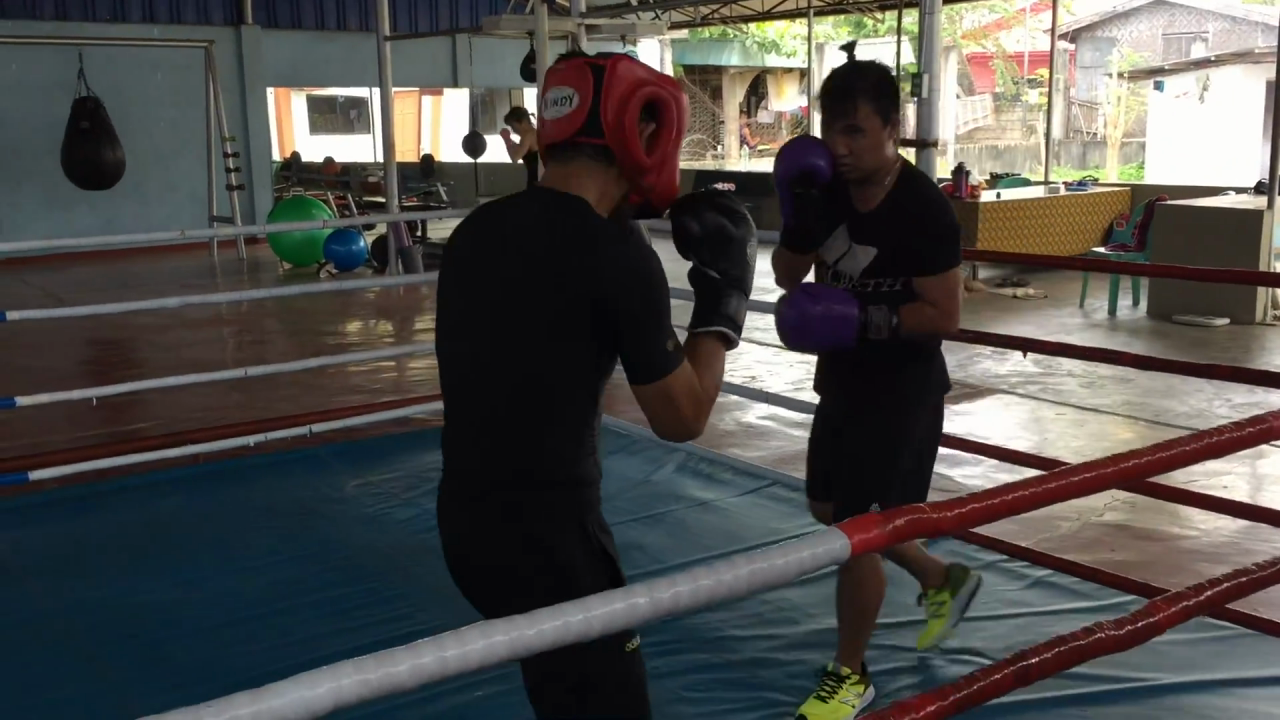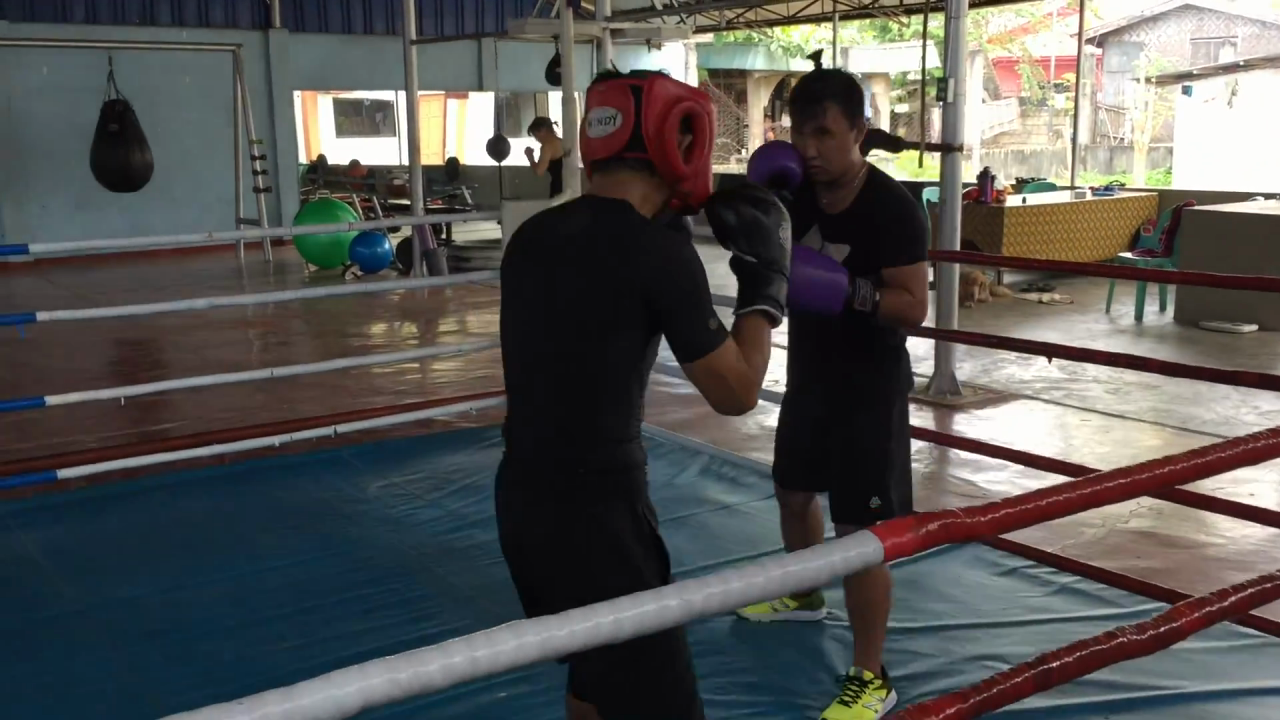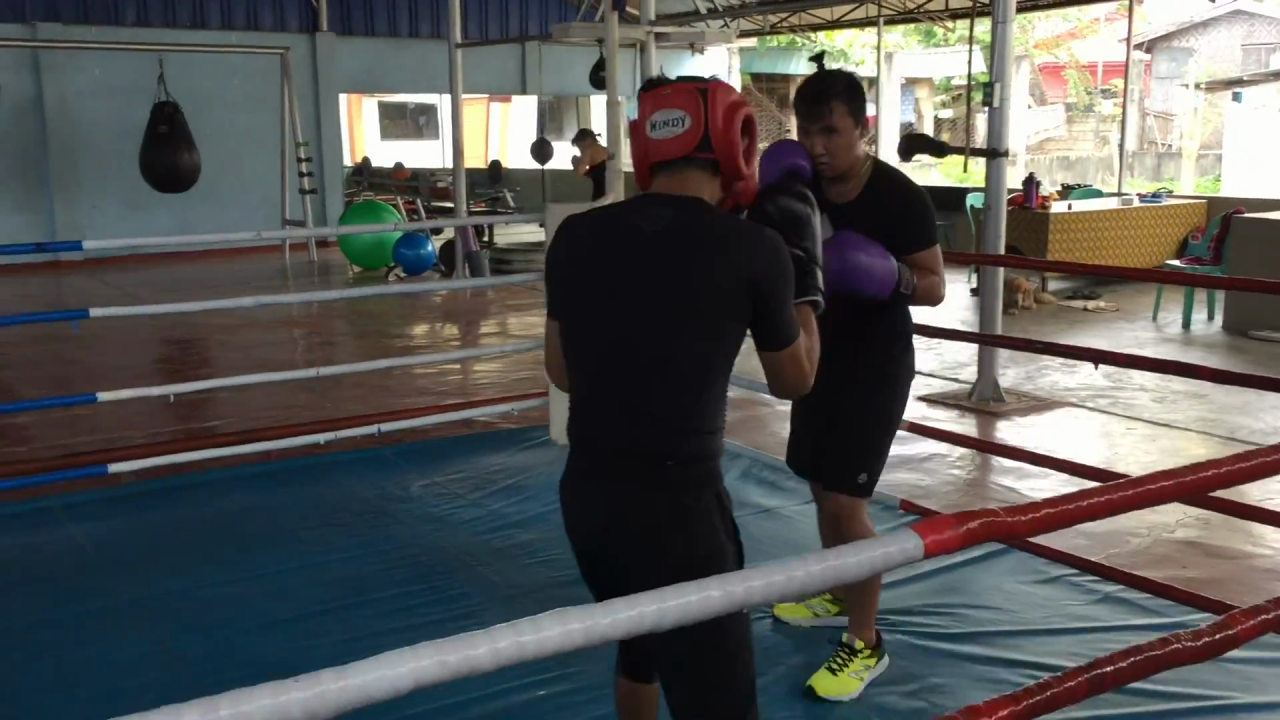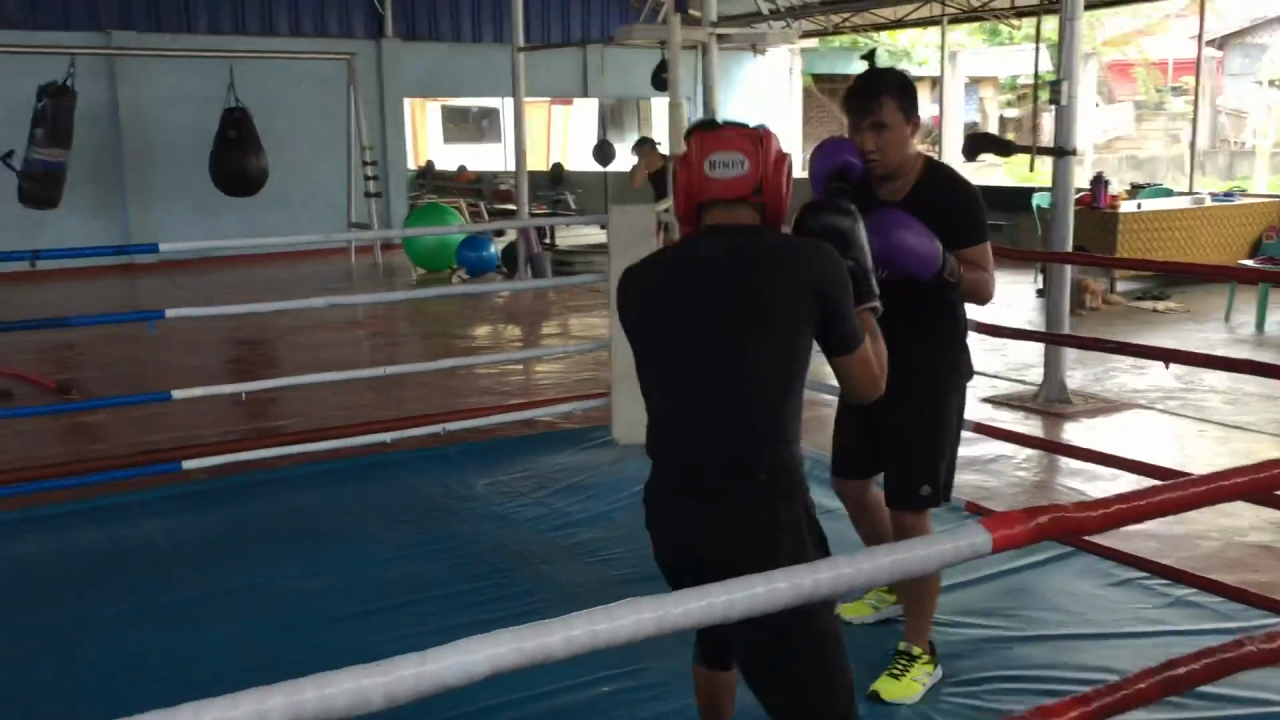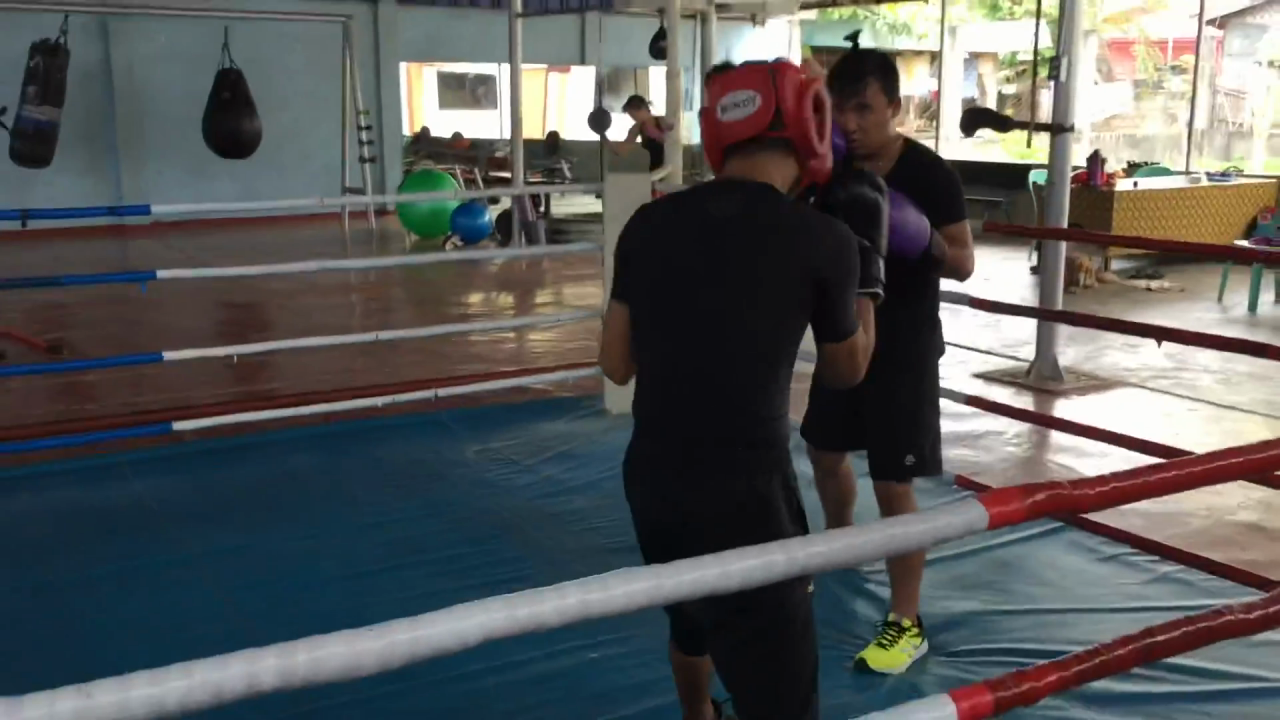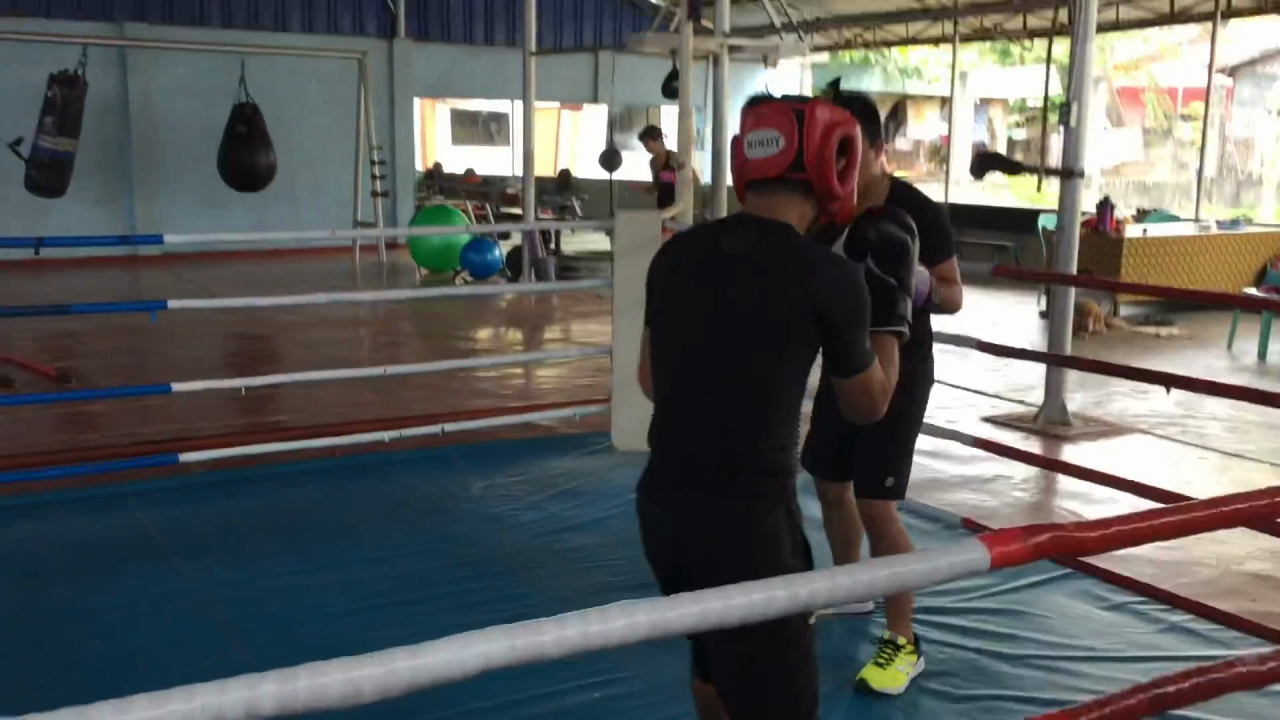
dt=0.3s
person 1, frame 1
left shoulder: (923, 208)
right shoulder: (825, 188)
left elbow: (944, 317)
right elbow: (788, 278)
left wrist: (862, 323)
right wrist: (796, 223)
left hip: (900, 390)
right hip: (839, 378)
right knee: (830, 504)
right ankle: (945, 579)
person 1, frame 2
left shoulder: (892, 207)
right shoulder: (796, 192)
left elbow: (914, 306)
left wrist: (848, 293)
left hip: (870, 384)
right hip: (808, 371)
left knee: (859, 531)
right knee: (793, 493)
right ankle: (803, 593)
person 1, frame 3
left shoulder: (899, 197)
right shoulder: (802, 186)
left elbow: (935, 287)
left wrist: (890, 279)
left hip: (876, 367)
right hip: (818, 357)
left knee: (845, 499)
right knee: (823, 490)
left ankle: (862, 642)
right ankle: (838, 596)
person 1, frame 4
left shoulder: (951, 195)
right shoulder: (853, 187)
left elbow: (983, 286)
left wrist: (938, 264)
left hip: (930, 371)
left knee: (909, 512)
right knee: (849, 482)
left ankle: (920, 652)
right ankle: (894, 588)
person 1, frame 5
left shoulder: (929, 174)
right shoulder: (832, 167)
left elbow: (963, 264)
left wrist: (925, 243)
left hip: (905, 343)
left knee: (893, 486)
right knee: (825, 453)
left ankle: (906, 624)
person 1, frame 6
left shoulder: (917, 213)
left elbow: (953, 296)
left wrist: (919, 288)
left hip: (899, 371)
left knee: (876, 503)
right knee: (831, 485)
left ankle: (903, 644)
person 2, frame 1
left shoulder: (477, 232)
right shoulder: (615, 256)
right elbow: (680, 418)
right wrist: (724, 295)
left hip: (468, 515)
right hip: (547, 530)
person 2, frame 2
left shoulder: (531, 237)
right shoulder: (657, 251)
right elbow: (734, 392)
right wrist: (765, 280)
left hip: (524, 500)
right hip: (595, 512)
left knee: (598, 663)
person 2, frame 3
left shoulder: (576, 237)
right shoulder: (751, 250)
right elbow: (794, 380)
right wrist: (804, 265)
left hip: (588, 494)
right hip: (679, 504)
left knee: (645, 638)
person 2, frame 4
left shoulder: (639, 282)
right shoulder: (812, 264)
right elbow: (868, 384)
right wrist: (858, 274)
left hip: (673, 511)
right hip: (765, 514)
left knee: (723, 625)
person 2, frame 5
left shoulder: (649, 224)
right shoulder: (819, 239)
left elbow: (615, 364)
right elbow: (848, 369)
right wrist: (866, 256)
left hip: (651, 477)
right hip: (743, 491)
left knee: (696, 613)
person 2, frame 6
left shoulder: (675, 254)
right shoulder: (828, 277)
right elbow: (866, 405)
right wrist: (893, 296)
left hip: (662, 504)
right hip: (749, 519)
left knee: (715, 643)
